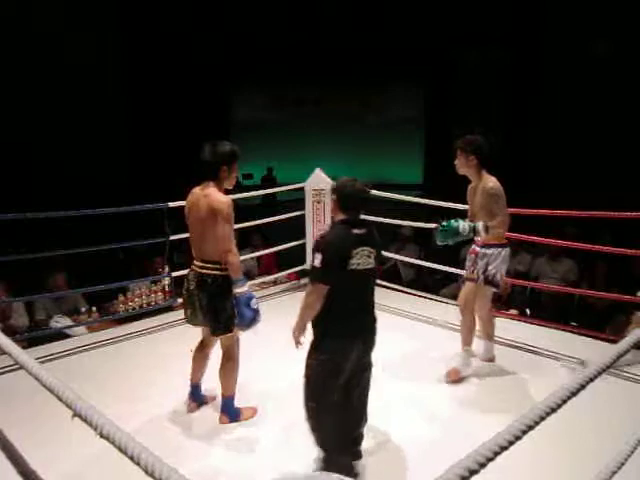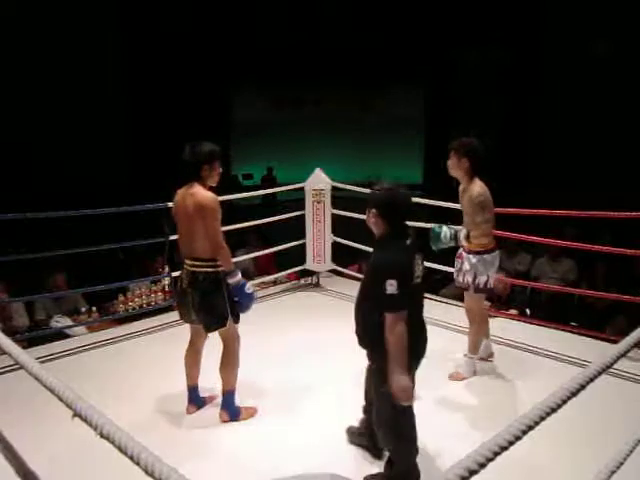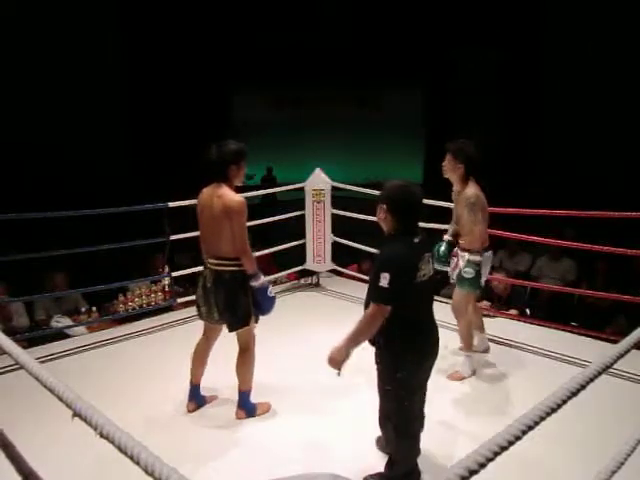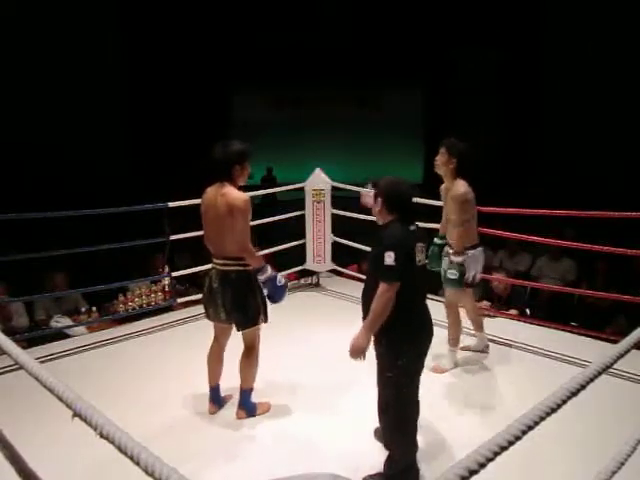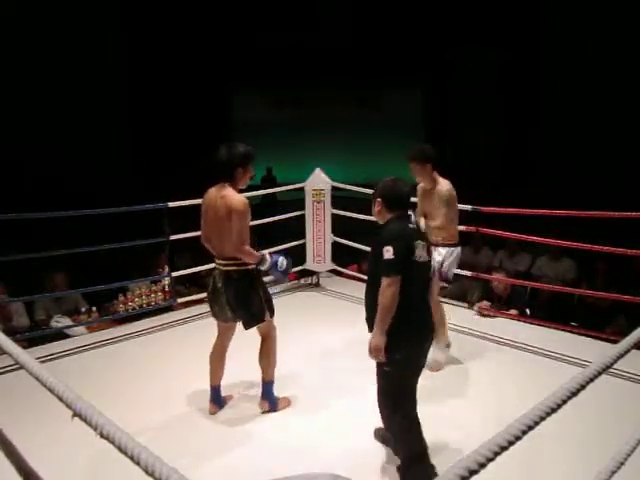
dt=0.7s
person 1, frame 1
left shoulder: (330, 241)
right shoulder: (371, 237)
left elbow: (318, 292)
left wrist: (300, 324)
left hip: (334, 335)
right hip: (365, 329)
left knee: (320, 397)
right knee: (354, 391)
right ankle: (350, 443)
person 1, frame 2
left shoulder: (388, 259)
right shoulder: (404, 243)
left elbow: (395, 321)
left wrist: (399, 371)
left hip: (394, 349)
right hip: (410, 342)
left knee: (393, 409)
right knee: (378, 388)
right ankle: (370, 435)
person 1, frame 3
left shoulder: (392, 255)
right shoulder: (420, 244)
left elbow: (378, 312)
left wrist: (345, 347)
left hip: (400, 349)
right hip: (424, 340)
left knee: (396, 409)
right knee: (410, 404)
right ankle: (401, 444)
person 1, frame 4
left shoulder: (392, 238)
right shoulder: (411, 232)
left elbow: (388, 290)
left wrist: (365, 332)
right wrist: (380, 219)
left hip: (398, 334)
right hip: (416, 328)
left knee: (395, 398)
right knee: (404, 394)
right ankle: (394, 435)
person 1, frame 5
left shoulder: (390, 235)
right shoulder: (415, 233)
left elbow: (390, 286)
left wrist: (378, 332)
left hip: (400, 332)
right hip: (421, 327)
left knee: (395, 399)
right knee: (402, 391)
right ankle: (395, 435)
person 2, frame 1
left shoulder: (193, 195)
right shoulder: (221, 202)
right elbow: (229, 251)
right wrist: (242, 290)
left hip: (196, 276)
right hip: (216, 280)
left knee: (208, 339)
right knee: (230, 346)
left ankle: (194, 396)
right ankle: (228, 411)
person 2, frame 2
left shoulder: (180, 196)
right shoulder: (207, 199)
right elbow: (218, 245)
right wrist: (236, 277)
left hip: (190, 274)
right hip: (209, 278)
left knee: (197, 339)
right knee: (231, 340)
left ankle: (194, 399)
right ankle: (229, 408)
person 2, frame 3
left shoulder: (203, 196)
right shoulder: (235, 201)
right elbow: (243, 249)
right wrist: (258, 280)
left hip: (211, 274)
right hip: (233, 277)
left knee: (208, 337)
right knee: (246, 342)
left ankle: (194, 397)
right ankle: (245, 405)
person 2, frame 4
left shoulder: (207, 195)
right shoulder: (239, 199)
left elbow: (207, 239)
right elbow: (244, 247)
right wrist: (265, 271)
left hip: (217, 274)
right hip: (238, 277)
left knee: (220, 339)
right knee: (251, 342)
left ankle: (214, 398)
right ankle: (245, 405)
person 2, frame 5
left shoulder: (209, 196)
right shoulder: (238, 202)
left elbow: (206, 240)
right elbow: (239, 248)
right wrist: (264, 260)
left hip: (219, 275)
right hip: (241, 277)
left knee: (223, 338)
right knee: (268, 332)
left ankle: (215, 398)
right ankle: (268, 398)
person 3, frame 1
left shoulder: (490, 187)
right shoulder: (472, 188)
left elbow: (503, 223)
left wrist: (471, 230)
right wrist: (453, 230)
left hip: (494, 251)
right hip: (482, 250)
left knee: (465, 302)
right knee: (482, 304)
left ankle: (463, 362)
right ankle: (487, 351)
person 3, frame 2
left shoulder: (477, 193)
right shoulder: (464, 188)
left elbow: (485, 233)
left wrist: (453, 236)
left hip: (481, 257)
right hip: (471, 254)
left knee: (472, 309)
right knee: (477, 305)
left ankle: (469, 364)
right ankle: (485, 348)
person 3, frame 3
left shoulder: (471, 195)
right shoulder: (457, 190)
left elbow: (479, 233)
left wrist: (470, 264)
right wrist: (447, 241)
left hip: (477, 254)
right hip: (463, 251)
left knee: (459, 306)
right knee: (468, 300)
left ankle: (467, 364)
right ankle: (482, 342)
person 3, frame 4
left shoulder: (460, 192)
right shoulder: (444, 188)
left elbow: (463, 231)
left wrist: (456, 262)
right wrist: (438, 244)
left hip: (466, 253)
right hip: (453, 250)
left knee: (451, 303)
right knee: (466, 299)
left ankle: (451, 357)
right ankle: (481, 342)
person 3, frame 5
left shoulder: (444, 190)
right shoulder: (422, 188)
left elbow: (443, 226)
left wrist: (419, 223)
left hip: (447, 249)
right hip: (433, 247)
left knee: (428, 295)
right knee: (431, 295)
left ankle: (440, 351)
right ankle: (442, 338)
